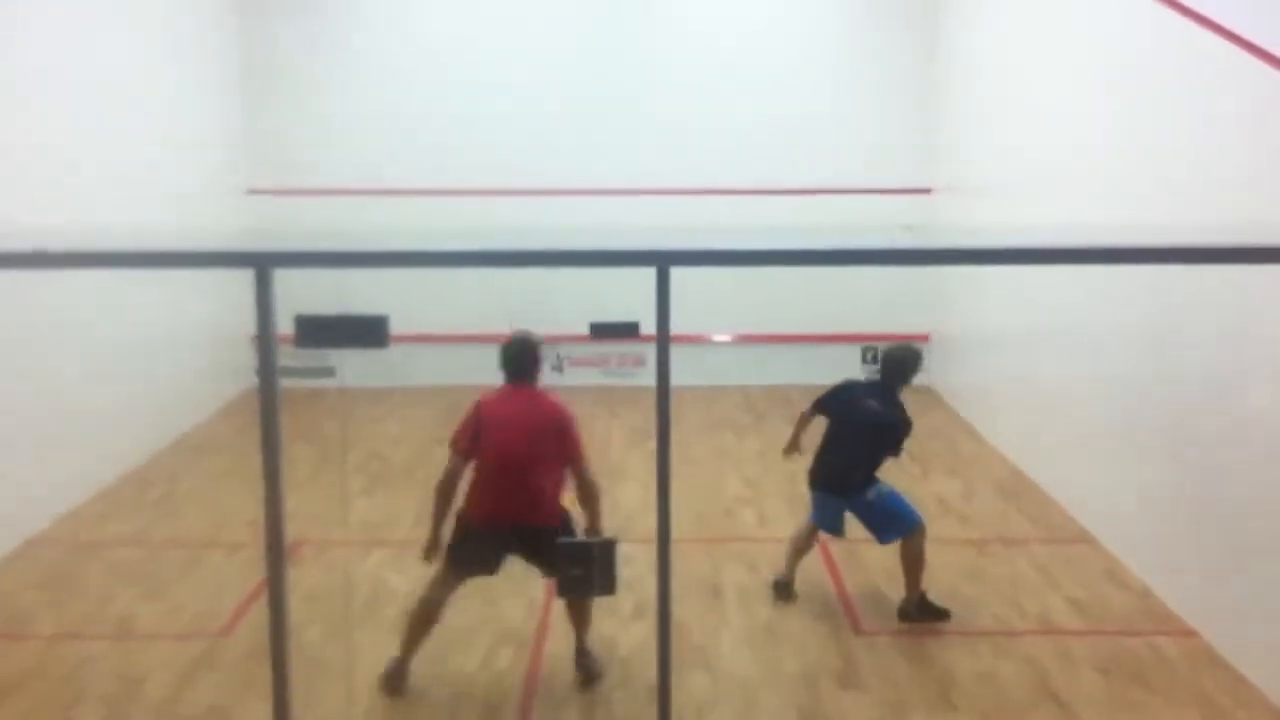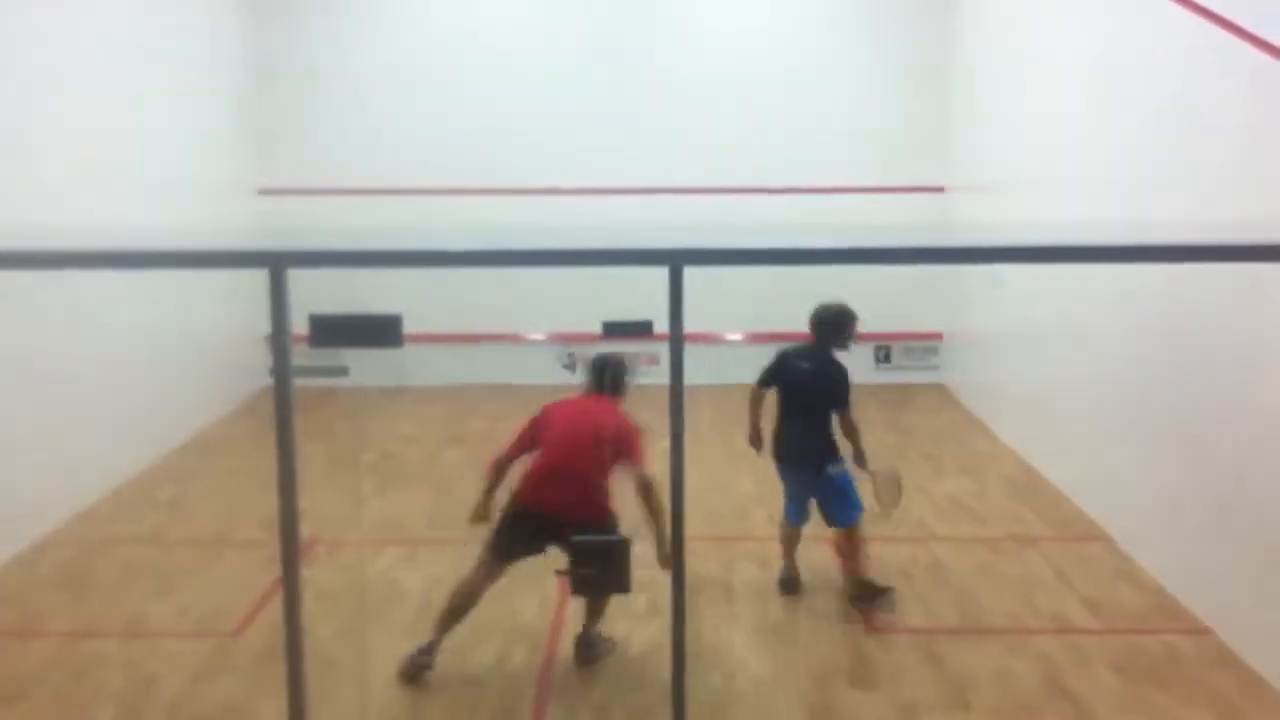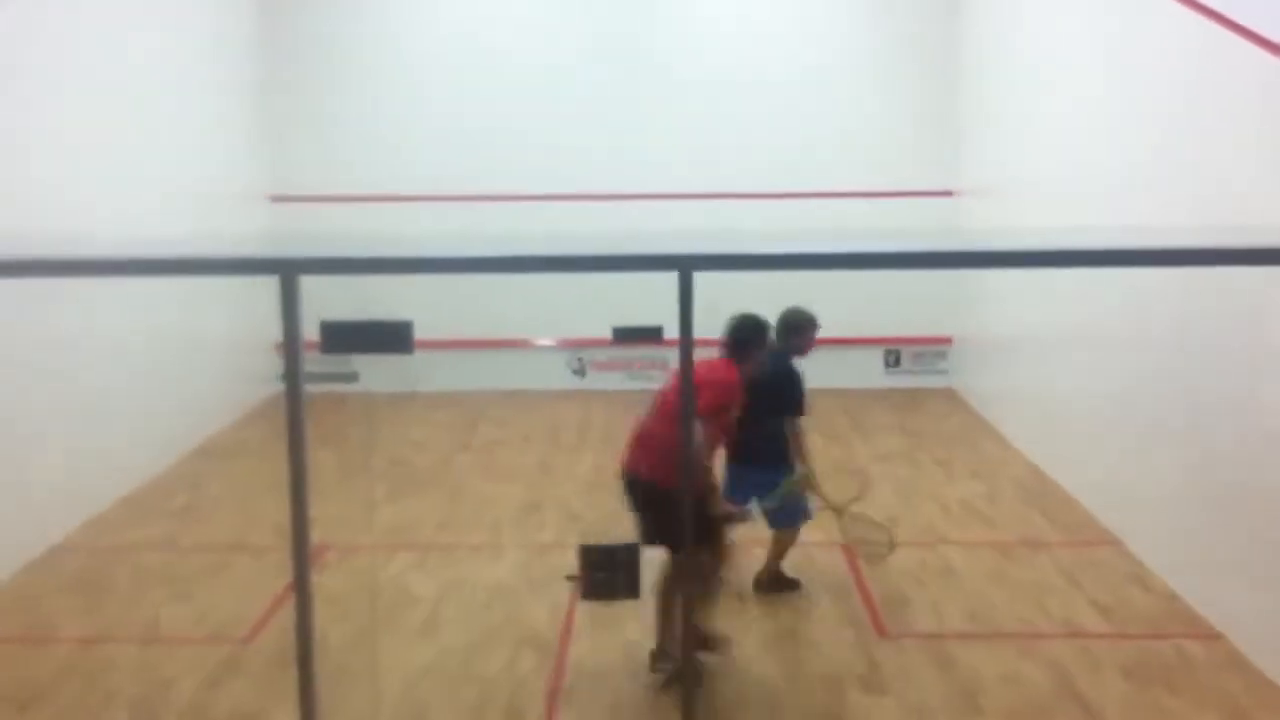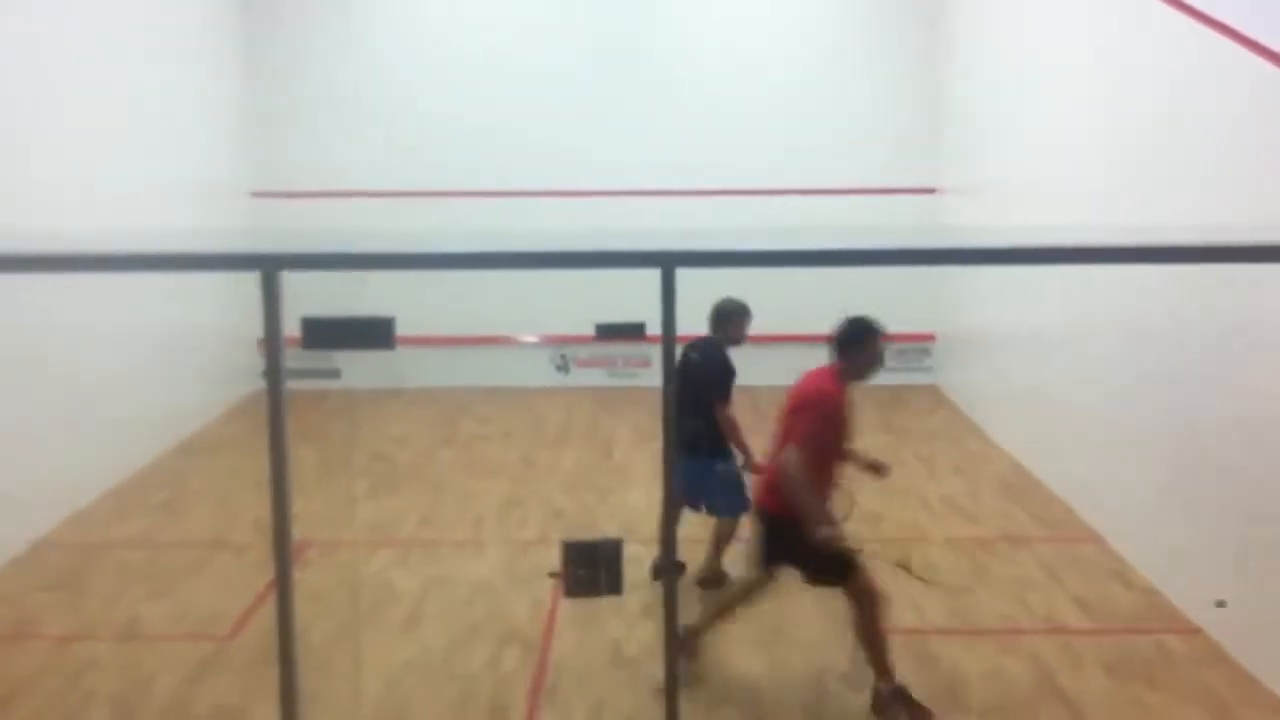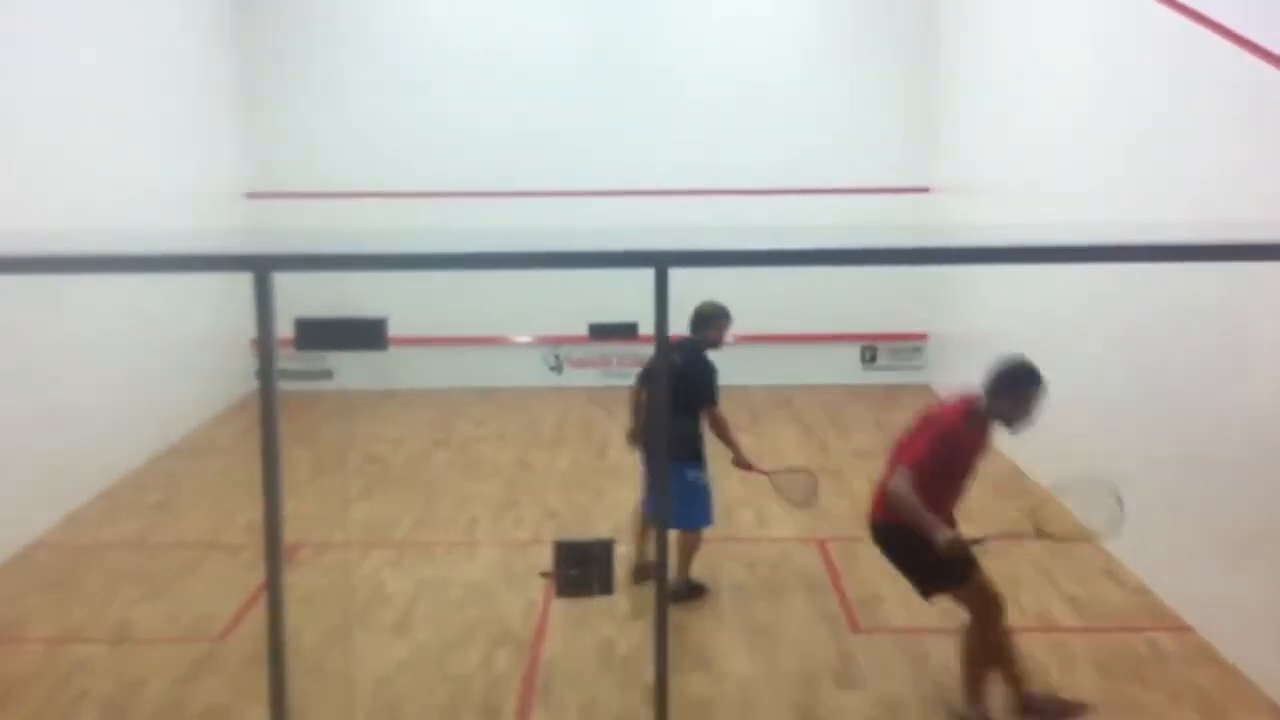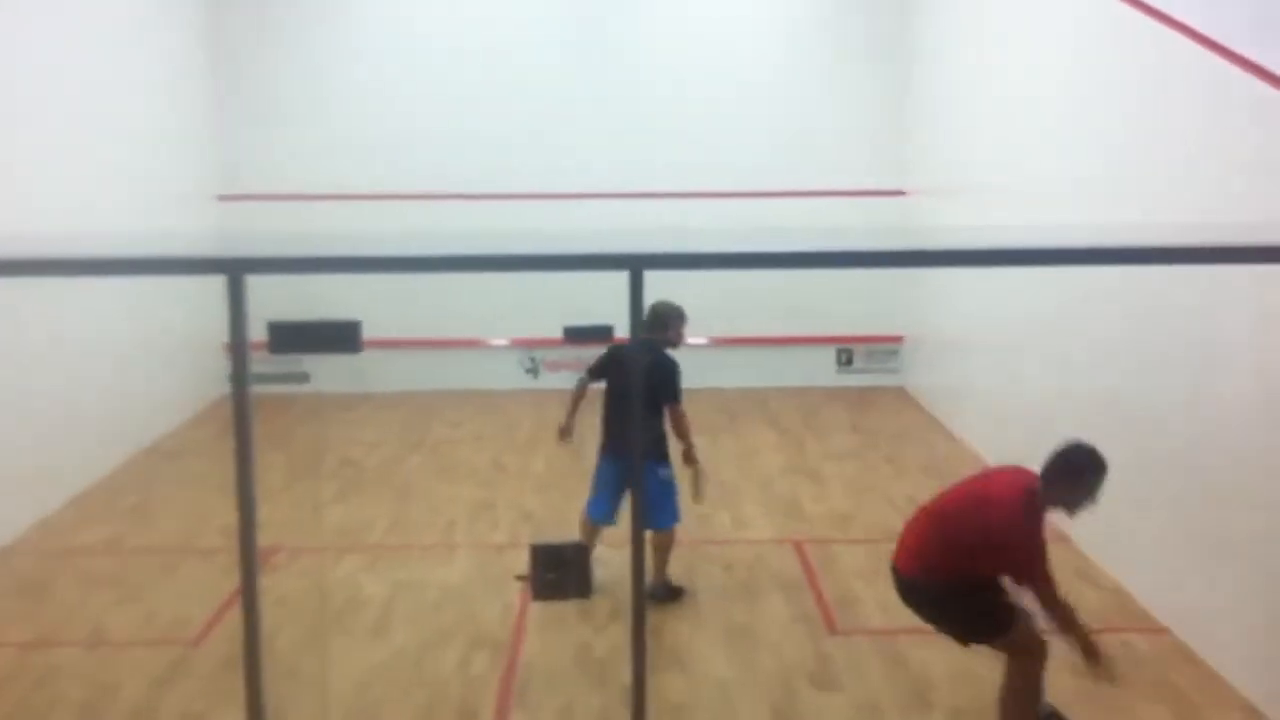
dt=0.3s
person 1, frame 1
left shoulder: (483, 408)
right shoulder: (557, 415)
left elbow: (452, 473)
right elbow: (584, 480)
left wrist: (434, 533)
right wrist: (594, 528)
left hip: (483, 516)
right hip: (541, 518)
left knee: (443, 584)
left ankle: (401, 665)
right ankle: (583, 656)
person 1, frame 2
left shoulder: (554, 411)
right shoulder: (623, 425)
left elbow: (504, 459)
right elbow: (643, 480)
left wrist: (485, 500)
right wrist: (662, 540)
left hip: (532, 503)
right hip: (586, 512)
left knee: (483, 573)
left ankle: (430, 650)
right ankle: (588, 638)
person 1, frame 3
left shoulder: (701, 371)
right shoulder: (730, 385)
left elbow: (655, 421)
right elbow: (696, 438)
right wrist: (713, 497)
left hip: (640, 473)
right hip: (666, 479)
left knee: (685, 556)
right knee: (715, 551)
left ankle: (668, 648)
right ankle: (690, 632)
person 1, frame 4
left shoulder: (823, 384)
right shoulder: (825, 396)
right elbow: (790, 464)
left wrist: (855, 457)
right wrist: (817, 524)
left hip: (779, 505)
right hip: (791, 511)
left knee: (762, 578)
right knee: (866, 596)
left ankle: (692, 635)
person 1, frame 5
left shoulder: (973, 415)
right shoulder: (950, 425)
right elbow: (897, 487)
right wrist: (936, 530)
left hip: (929, 519)
right hip: (900, 523)
left knee: (983, 602)
right knee: (986, 604)
person 1, frame 6
left shoulder: (1019, 479)
right shoulder: (1020, 528)
right elbow: (1052, 603)
right wrist: (1089, 649)
right hip: (930, 577)
left knee: (1018, 628)
right knee: (1030, 650)
person 2, frame 1
left shoulder: (848, 389)
right shoulder: (898, 419)
left elbow: (807, 415)
right elbow: (887, 452)
left wrist: (794, 440)
left hip: (821, 479)
right hip: (857, 486)
left knee: (815, 522)
right knee: (913, 530)
left ankle: (785, 577)
right ankle: (913, 602)
person 2, frame 2
left shoulder: (785, 358)
right shoulder: (835, 372)
left elbow: (757, 393)
right elbow: (846, 421)
left wrist: (755, 429)
right wrist: (861, 455)
left hip: (785, 451)
right hip: (819, 455)
left knee: (795, 511)
right knee: (848, 518)
left ankle: (788, 573)
right ankle: (857, 584)
person 2, frame 3
right shoulder: (789, 375)
right elbow: (791, 427)
left wrist: (731, 434)
right wrist: (805, 467)
left hip: (740, 452)
right hip: (770, 457)
right knee: (792, 517)
right ankle: (770, 574)
person 2, frame 4
left shoulder: (692, 349)
right shoulder: (720, 364)
left elbow: (677, 392)
right elbow: (723, 416)
right wrist: (747, 455)
left hip: (680, 442)
right hip: (707, 448)
left knee: (675, 502)
right knee: (732, 508)
left ankle: (663, 561)
right ankle: (711, 569)
person 2, frame 5
left shoulder: (666, 353)
right shoulder: (702, 366)
left elbow: (638, 388)
right elbow: (713, 417)
left wrist: (636, 426)
right wrist: (736, 452)
left hip: (653, 443)
right hip: (683, 451)
left knee: (651, 506)
right knee: (692, 518)
left ankle: (641, 563)
right ankle: (681, 582)
person 2, frame 6
left shoulder: (617, 352)
right shoulder: (666, 364)
left elbow: (583, 383)
right elbow: (677, 415)
left wrist: (569, 419)
right wrist: (690, 451)
left hip: (614, 448)
right hip: (651, 452)
left knee: (596, 512)
right knee: (664, 519)
right ankle: (659, 583)
